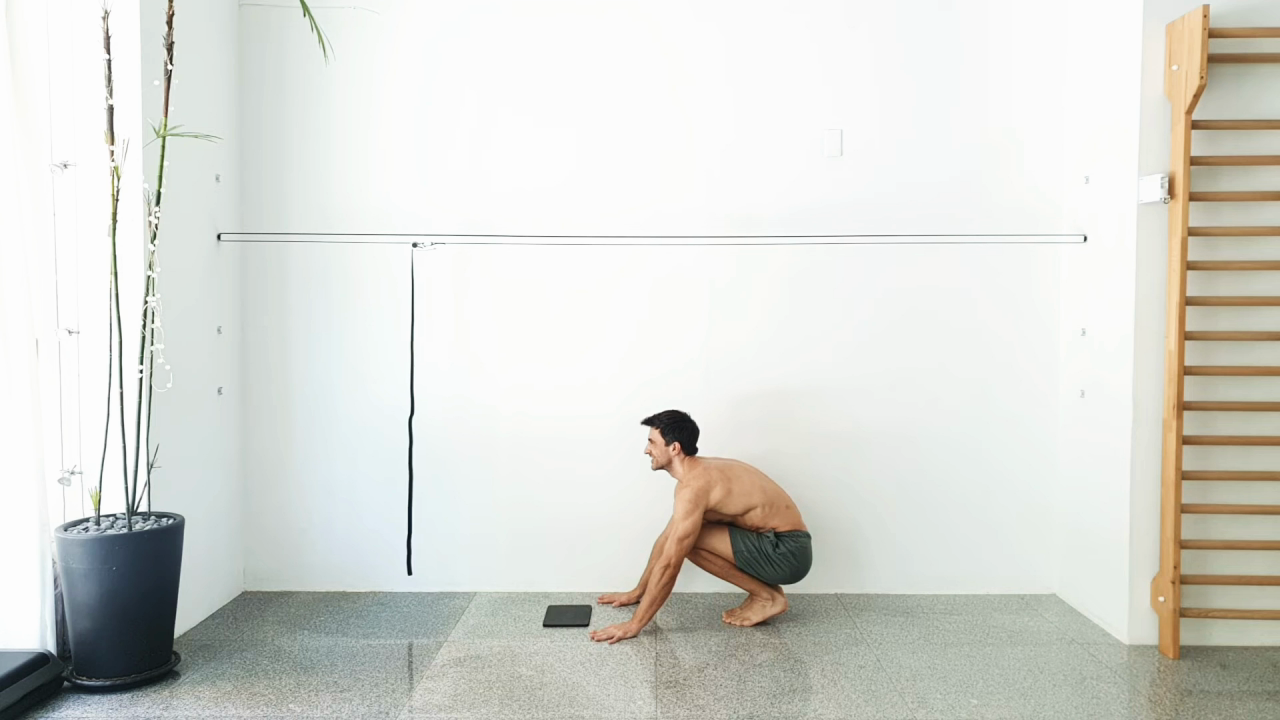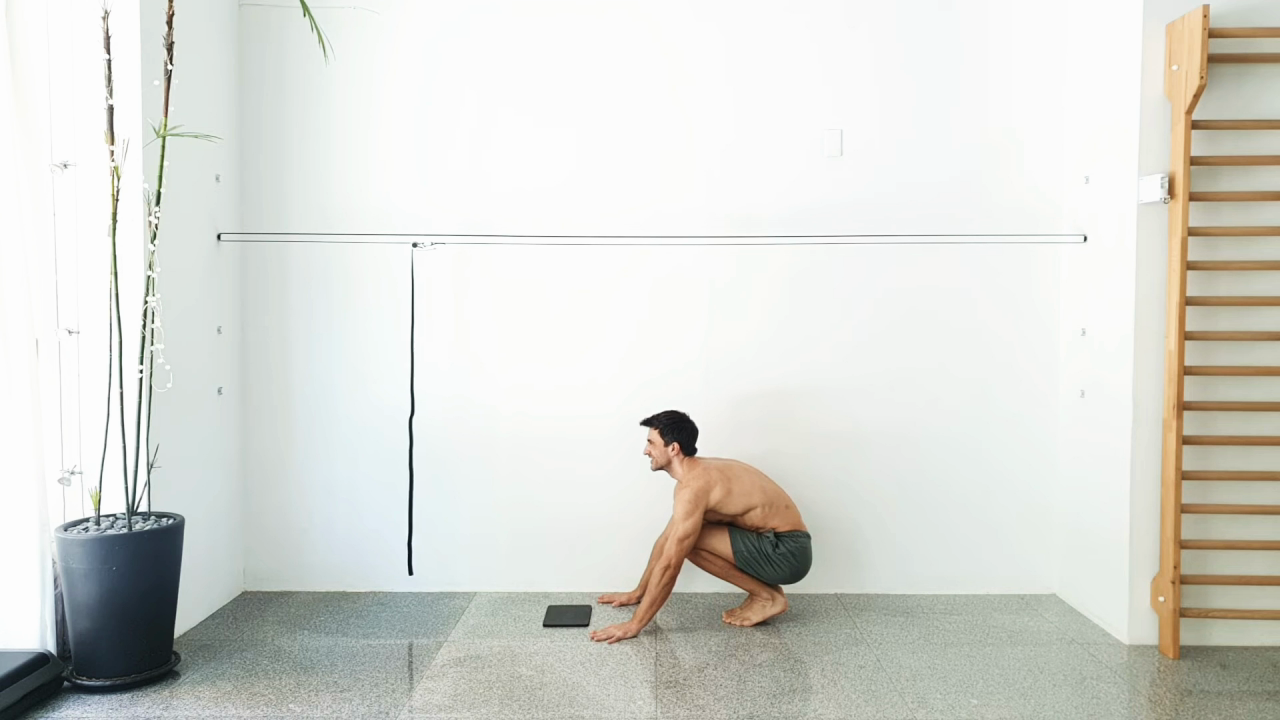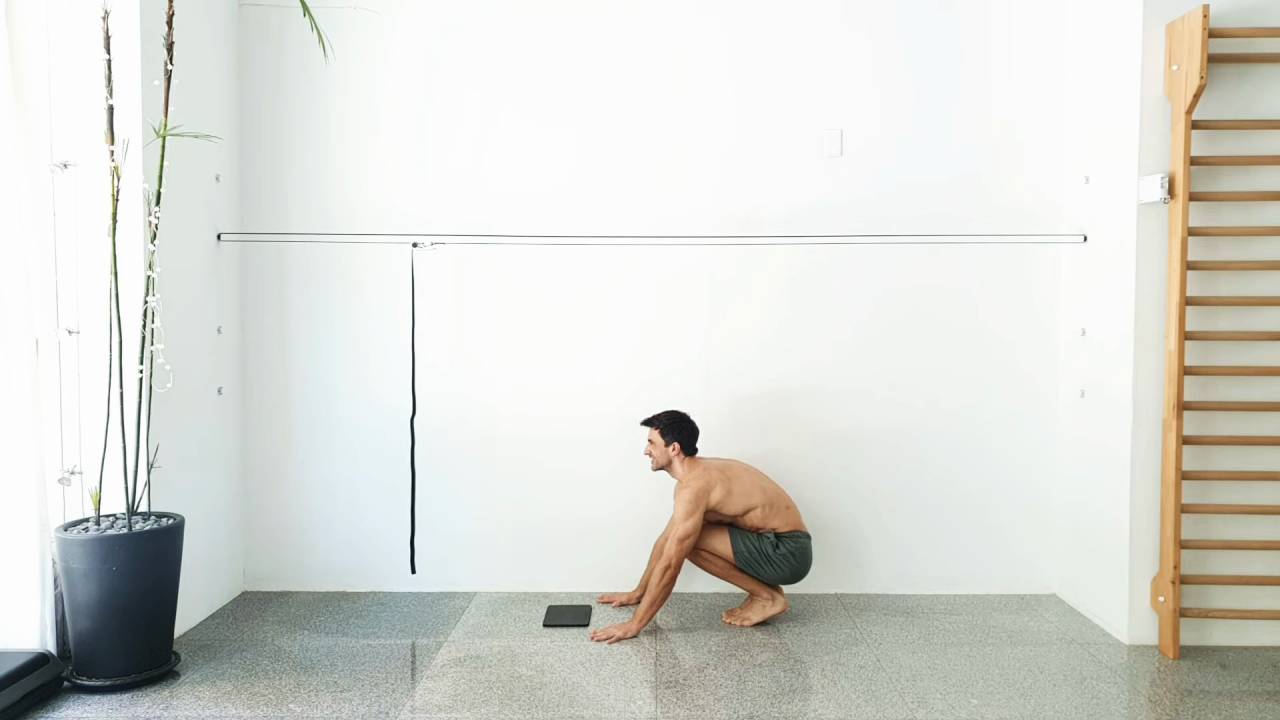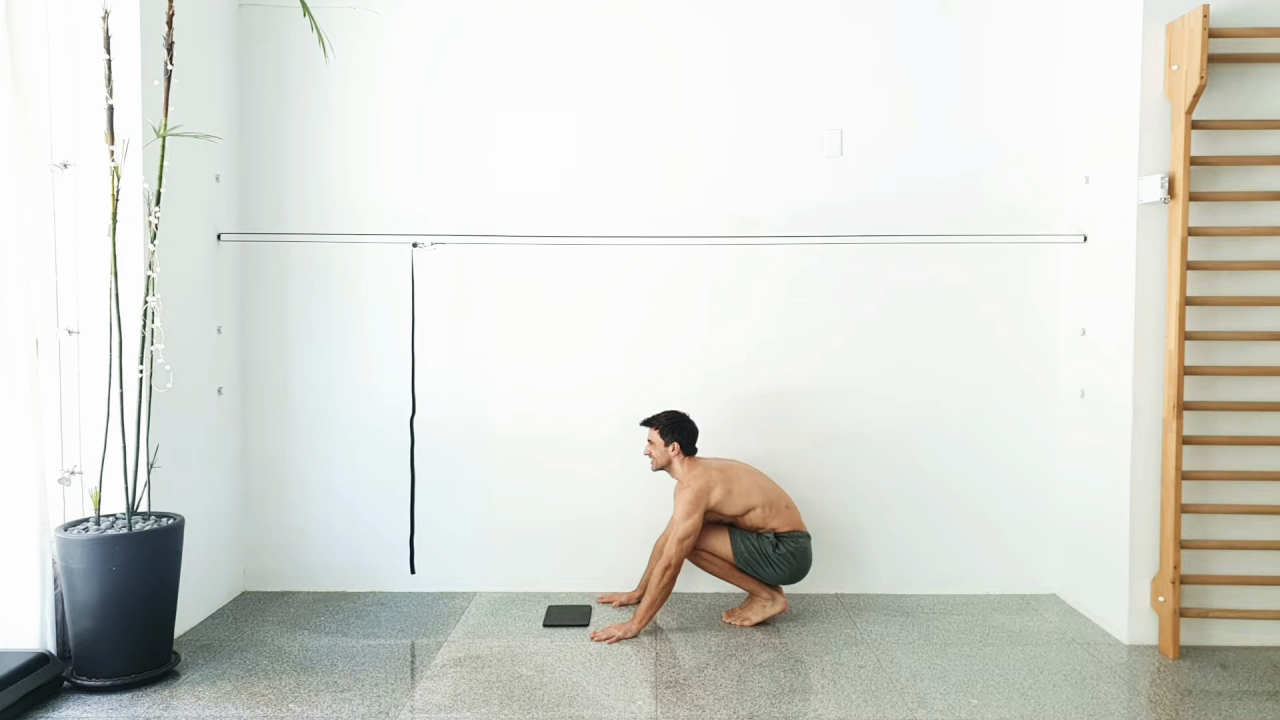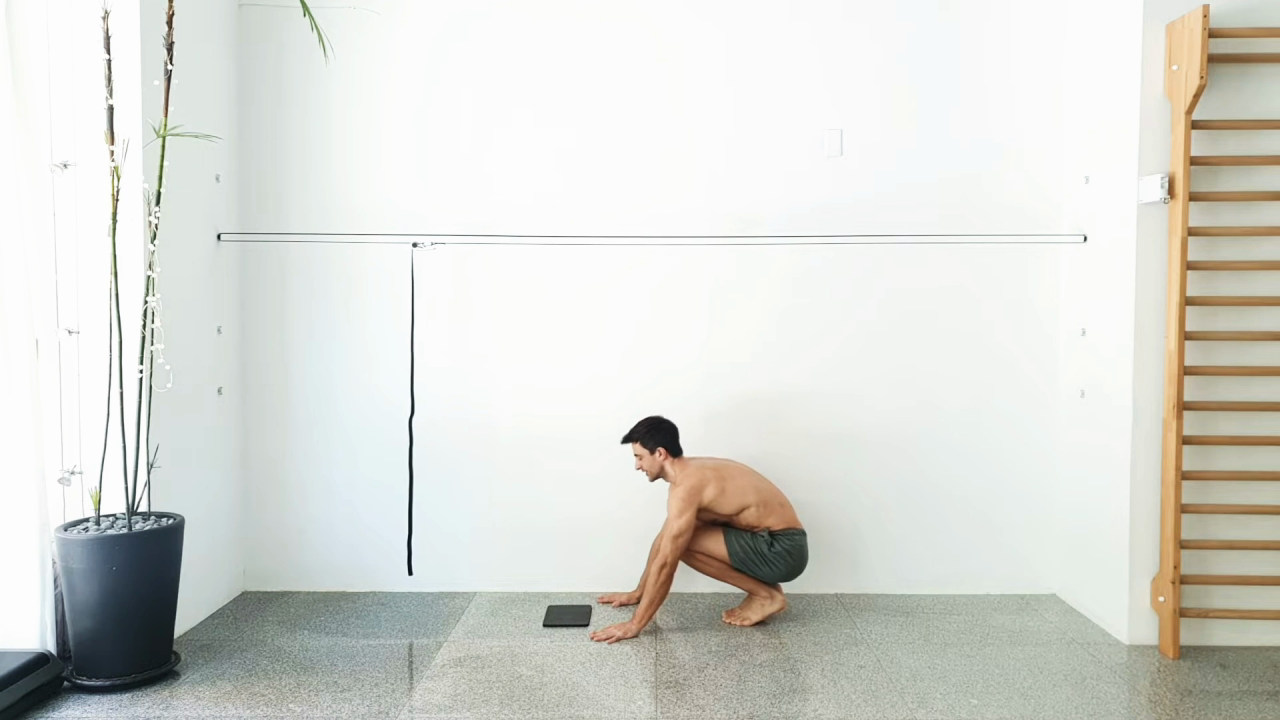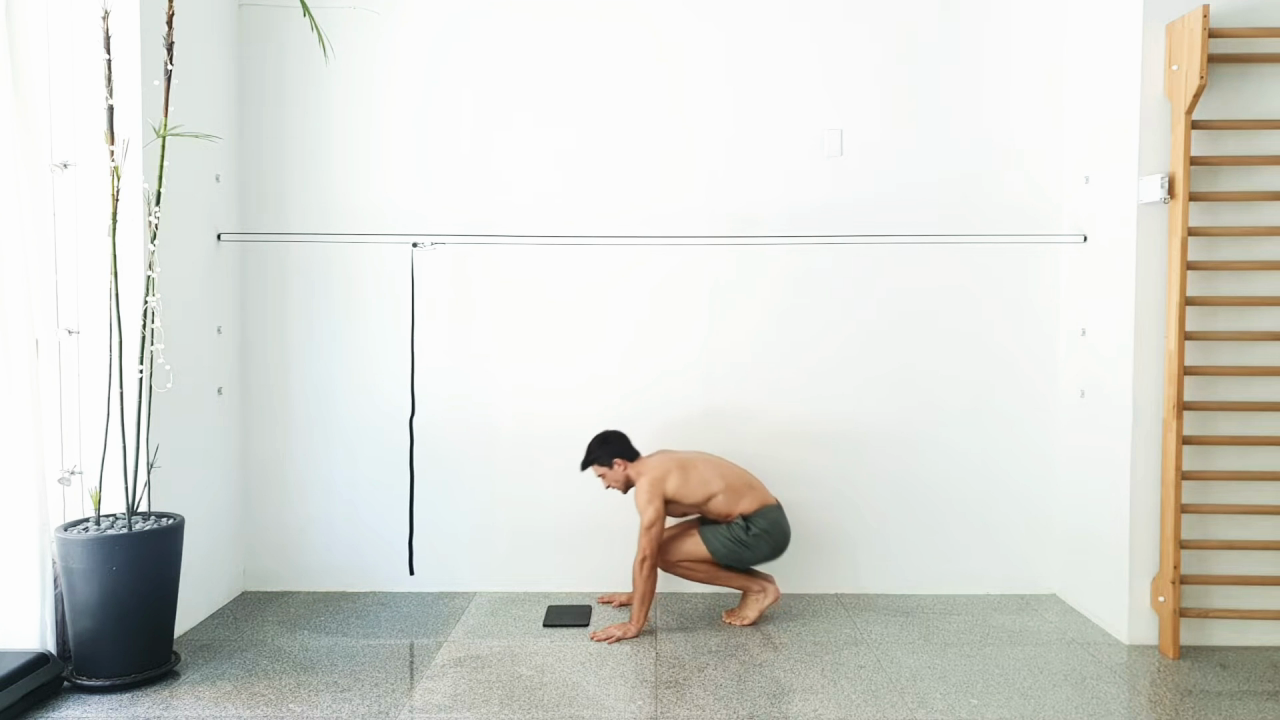
dt=0.5s
person 1, frame 1
left shoulder: (694, 486)
right shoulder: (699, 473)
left elbow: (669, 564)
right elbow: (666, 541)
left wrist: (635, 624)
right wrist: (637, 592)
left hip: (786, 552)
right hip: (779, 545)
left knee: (688, 541)
right knee: (683, 540)
left ankle: (767, 596)
right ankle: (764, 589)
person 1, frame 2
left shoulder: (693, 486)
right shoulder: (700, 472)
left elbow: (669, 564)
right elbow: (666, 541)
left wrist: (635, 624)
right wrist: (638, 593)
left hip: (786, 552)
right hip: (779, 545)
left knee: (686, 542)
right knee: (682, 540)
left ankle: (767, 596)
right ankle: (764, 590)
person 1, frame 3
left shoulder: (694, 486)
right shoulder: (699, 473)
left elbow: (669, 564)
right elbow: (666, 541)
left wrist: (635, 624)
right wrist: (638, 593)
left hip: (786, 552)
right hip: (779, 546)
left knee: (688, 542)
right knee: (685, 539)
left ankle: (766, 597)
right ankle: (764, 589)
person 1, frame 4
left shoulder: (694, 487)
right shoulder: (698, 473)
left elbow: (670, 564)
right elbow: (666, 541)
left wrist: (636, 624)
right wrist: (638, 593)
left hip: (786, 551)
right hip: (779, 545)
left knee: (688, 542)
right knee: (683, 540)
left ankle: (766, 597)
right ankle: (764, 589)
person 1, frame 5
left shoulder: (686, 487)
right shoulder: (690, 473)
left elbow: (666, 562)
right elbow: (664, 541)
left wrist: (636, 624)
right wrist: (638, 593)
left hip: (782, 550)
right hip: (774, 541)
left knee: (683, 544)
right knee: (680, 538)
left ankle: (765, 595)
right ankle: (762, 587)
person 1, frame 6
left shoulder: (648, 482)
right shoulder: (655, 465)
left elbow: (647, 556)
right elbow: (651, 545)
left wrist: (636, 623)
right wrist: (637, 593)
left hip: (763, 527)
right hip: (758, 516)
left knee: (668, 554)
right knee: (667, 542)
left ankle: (758, 588)
right ankle: (756, 583)
